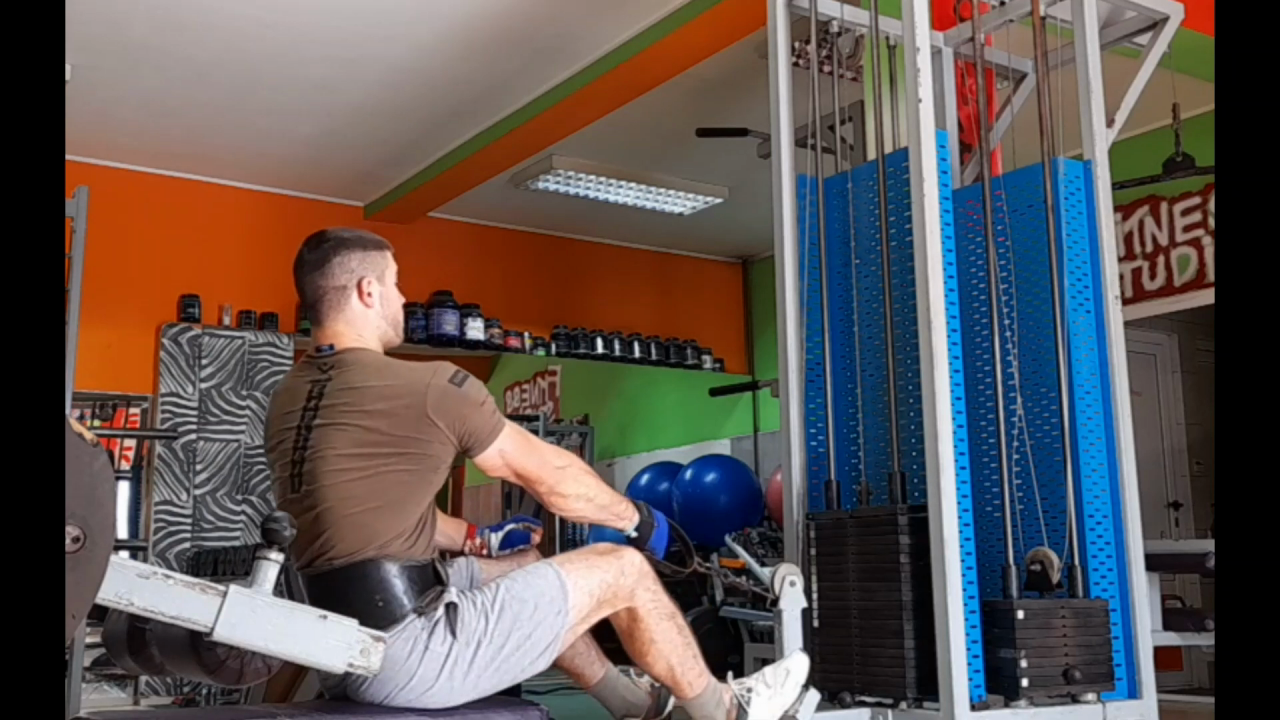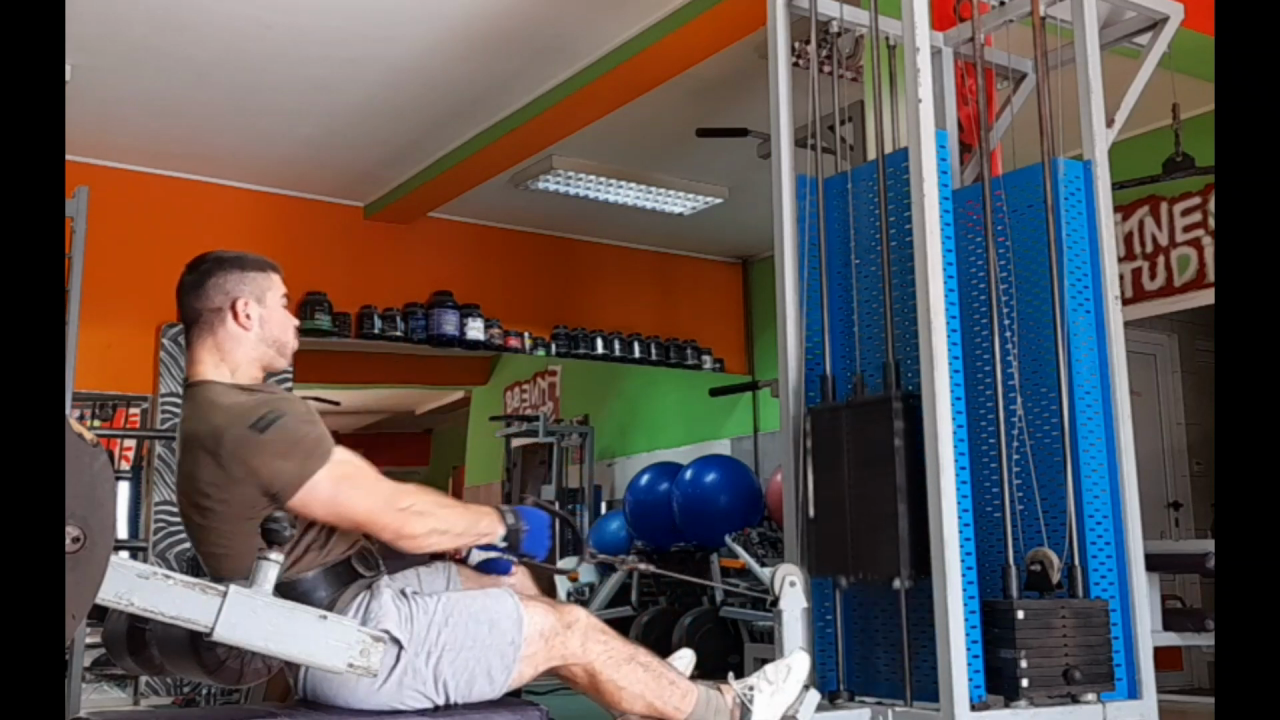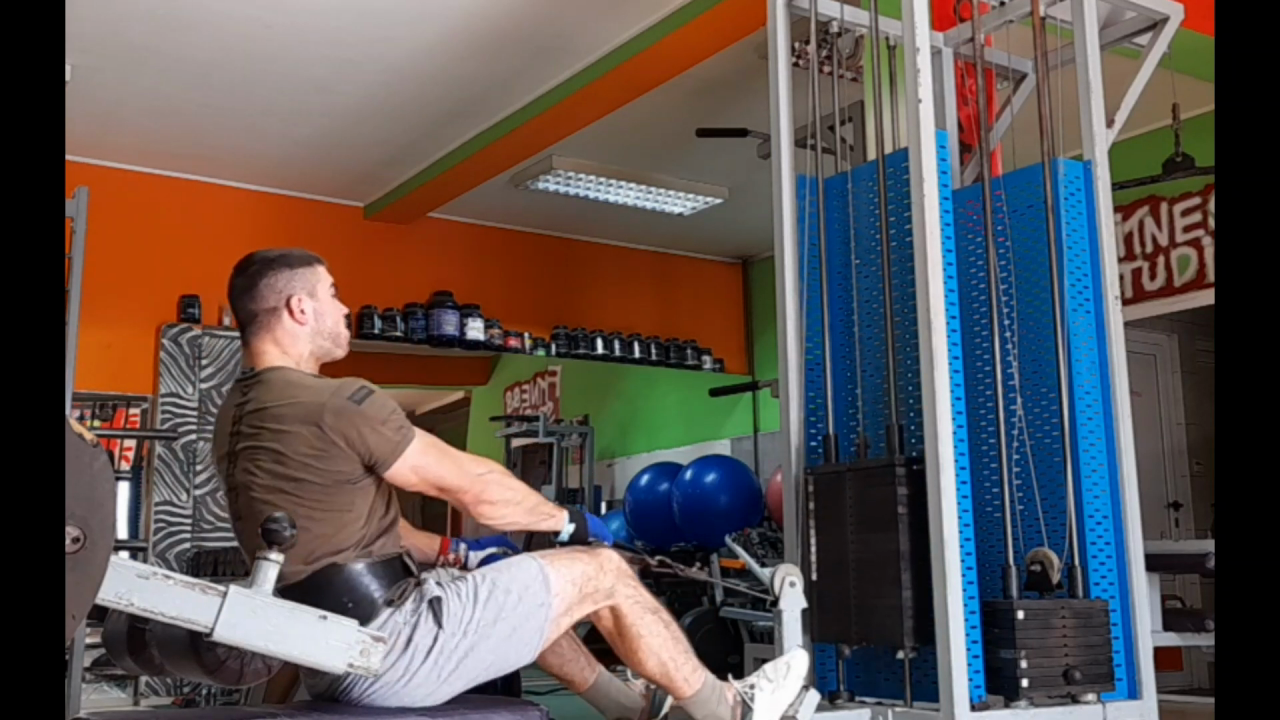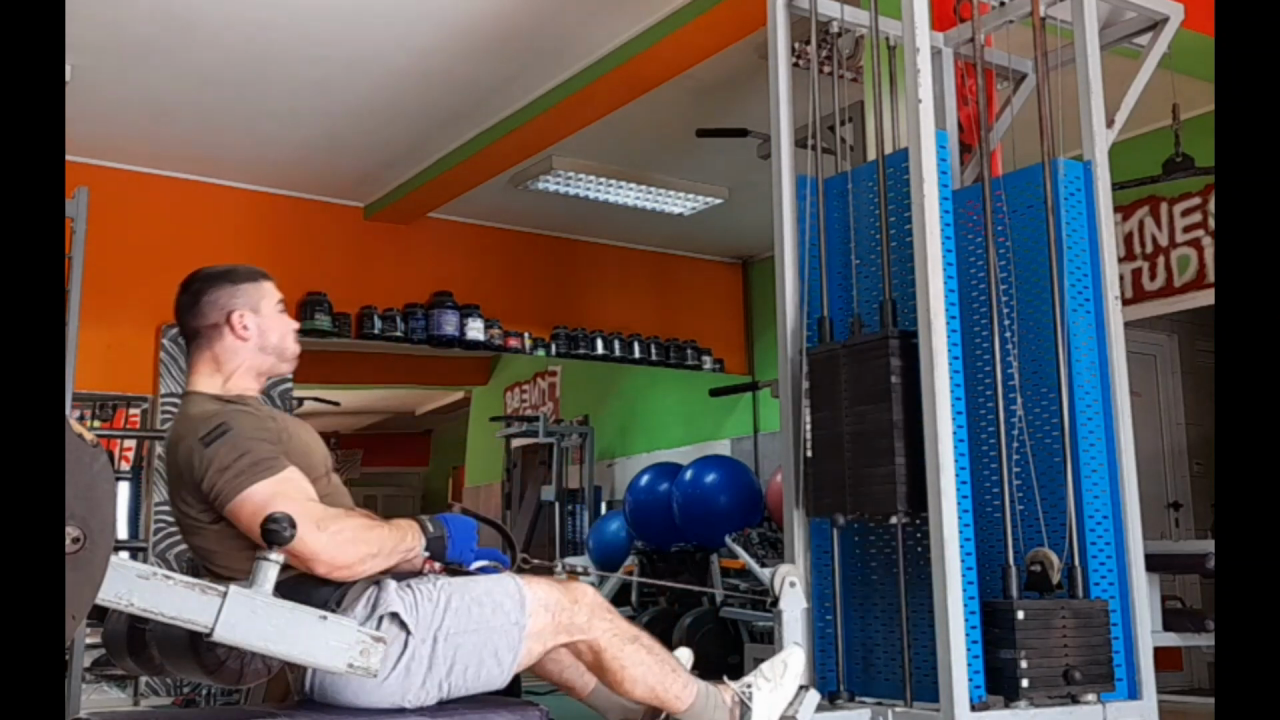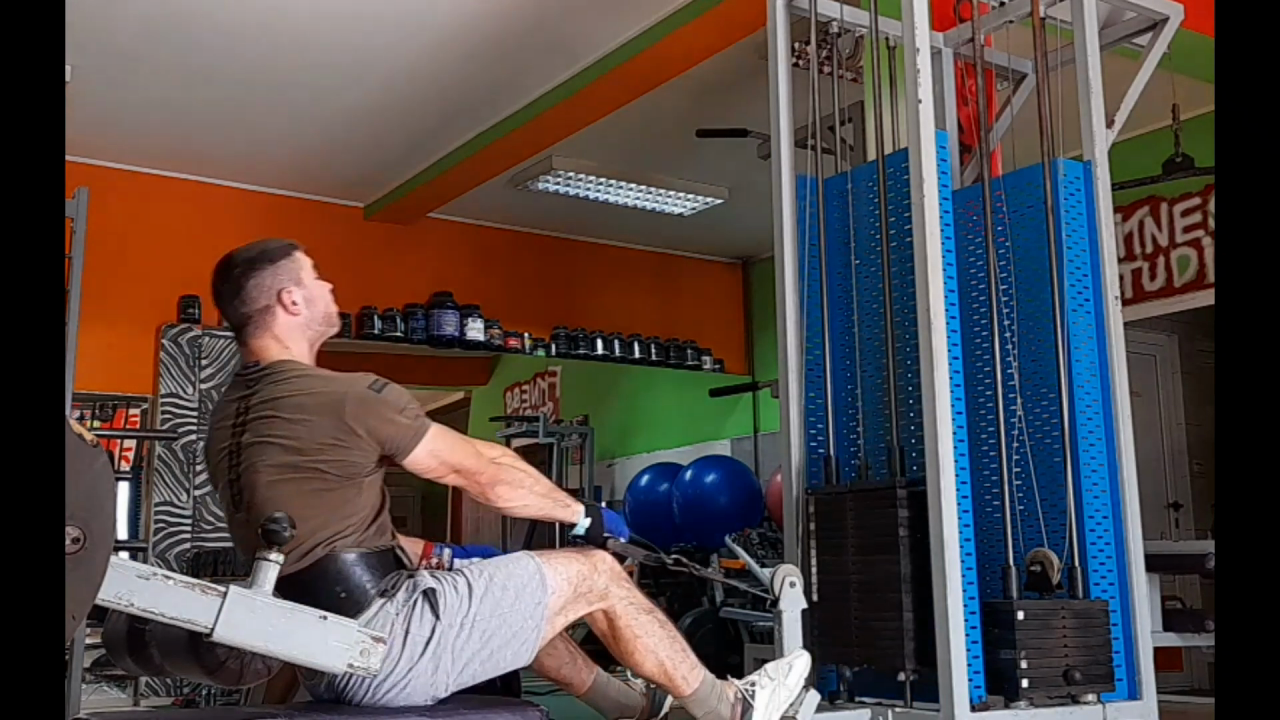
dt=1s
person 1, frame 1
left shoulder: (287, 401)
right shoulder: (429, 387)
right elbow: (549, 474)
left wrist: (473, 540)
right wrist: (638, 519)
right hip: (407, 650)
left knee: (518, 564)
right knee: (621, 571)
person 1, frame 2
left shoulder: (220, 414)
right shoulder: (250, 423)
left elbow: (361, 501)
right elbow: (395, 513)
left wrist: (463, 545)
right wrist: (504, 525)
left hip: (336, 622)
left knee: (506, 581)
right knee: (569, 629)
person 1, frame 3
left shoulder: (241, 415)
right shoulder: (337, 404)
right elbow: (472, 486)
left wrist: (453, 552)
right wrist: (568, 521)
right hip: (387, 648)
left knee: (516, 584)
right knee: (600, 572)
person 1, frame 4
left shoulder: (240, 421)
right shoulder: (220, 433)
left elbow: (325, 529)
right elbow: (328, 550)
left wrist: (430, 545)
right wrist: (430, 534)
left knee: (513, 595)
right knee: (578, 608)
person 1, frame 5
left shoulder: (230, 416)
right shoulder: (346, 398)
right elbow: (485, 472)
right wrist: (582, 515)
right hip: (382, 641)
left knee: (514, 594)
right knee: (595, 575)
